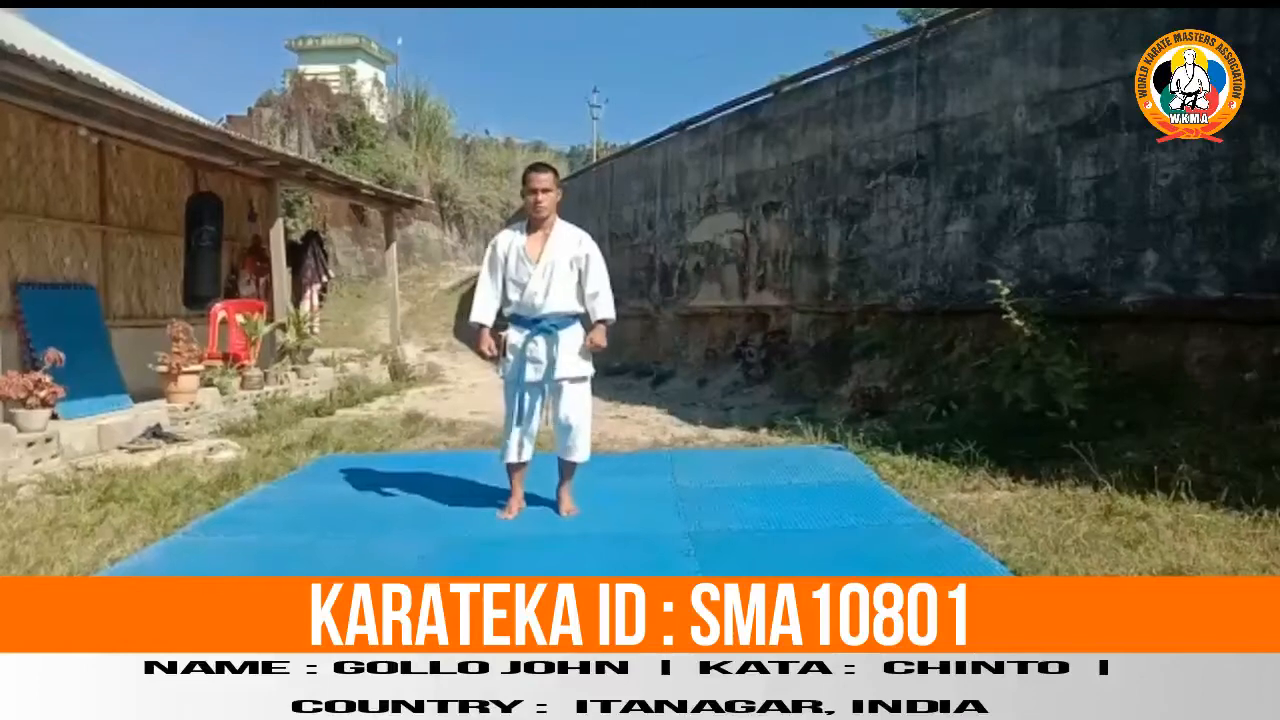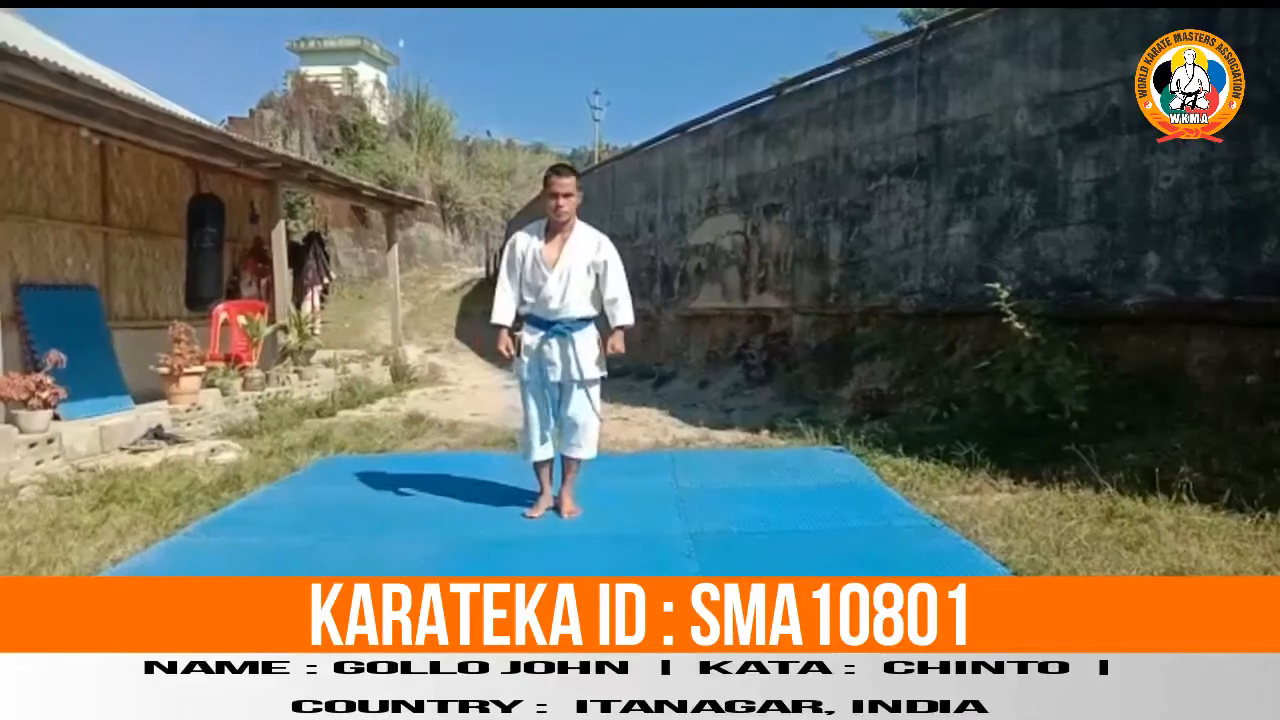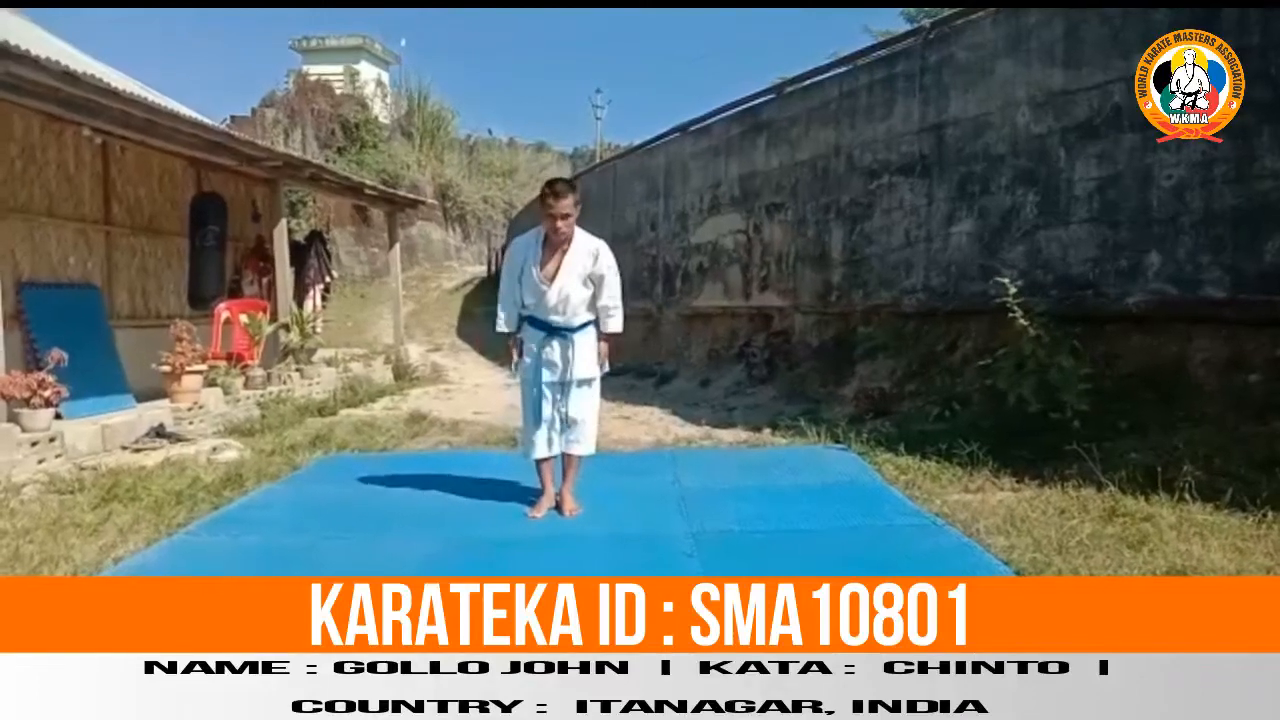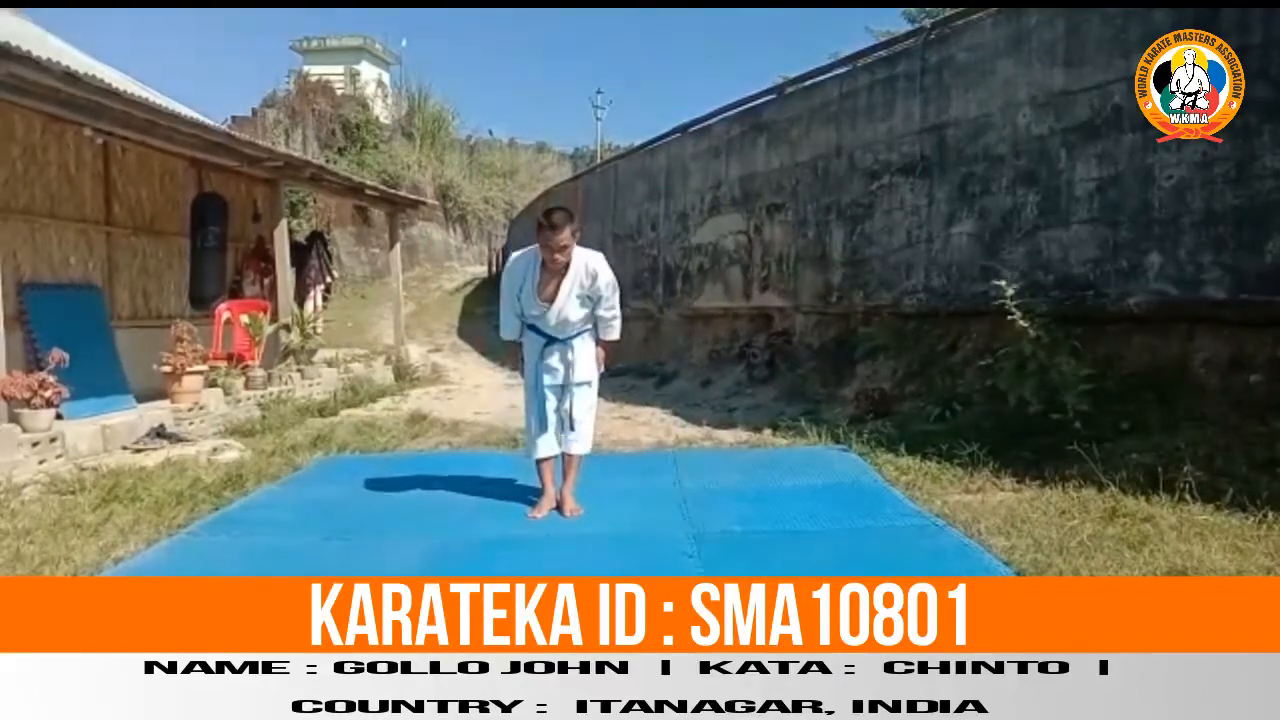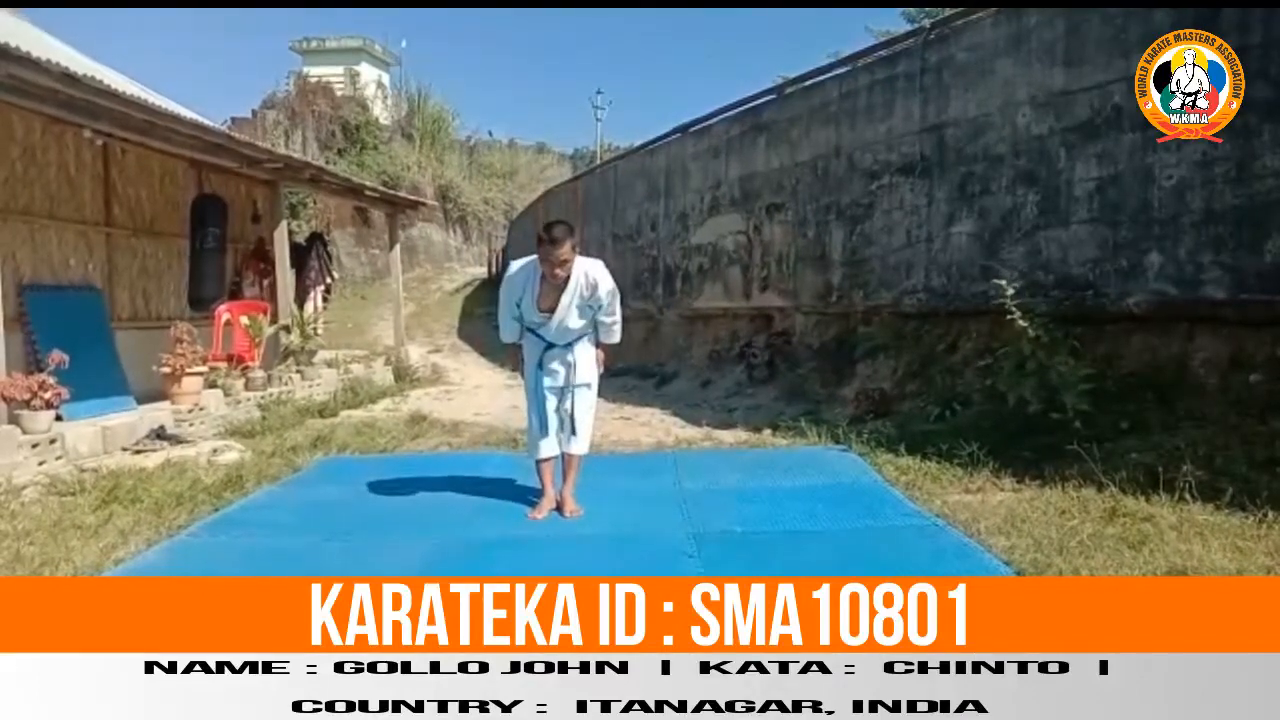
dt=0.4s
person 1, frame 1
left shoulder: (579, 240)
right shoulder: (504, 242)
left elbow: (597, 284)
right elbow: (489, 287)
left wrist: (600, 325)
right wrist: (483, 329)
left hip: (567, 338)
right hip: (522, 339)
left knee: (573, 417)
right knee: (518, 418)
left ankle: (565, 490)
right ankle: (516, 495)
person 1, frame 2
left shoulder: (597, 243)
right shoulder: (522, 240)
left elbow: (615, 288)
right elbow: (508, 287)
left wrist: (618, 331)
right wrist: (503, 330)
left hip: (580, 339)
right hip: (535, 339)
left knee: (579, 417)
right knee: (537, 419)
left ankle: (567, 492)
right ankle: (545, 492)
person 1, frame 3
left shoulder: (595, 250)
right shoulder: (520, 247)
left elbow: (609, 298)
right elbow: (508, 297)
left wrist: (605, 339)
right wrist: (511, 338)
left hip: (580, 340)
right hip: (537, 340)
left knee: (578, 416)
right knee: (538, 417)
left ankle: (567, 490)
right ankle: (547, 491)
person 1, frame 4
left shoulder: (594, 266)
right shoulder: (517, 265)
left elbow: (609, 309)
right elbow: (510, 310)
left wrist: (602, 346)
right wrist: (514, 346)
left hip: (579, 346)
right hip: (538, 346)
left knee: (576, 418)
right knee: (540, 417)
left ankle: (568, 491)
right ankle: (547, 492)
person 1, frame 5
left shoulder: (596, 276)
right shoulder: (517, 275)
left elbow: (609, 315)
right elbow: (509, 314)
left wrist: (601, 347)
right wrist: (513, 348)
left hip: (580, 349)
right hip: (538, 349)
left knee: (577, 418)
right knee: (541, 419)
left ankle: (568, 492)
right ankle: (547, 493)
